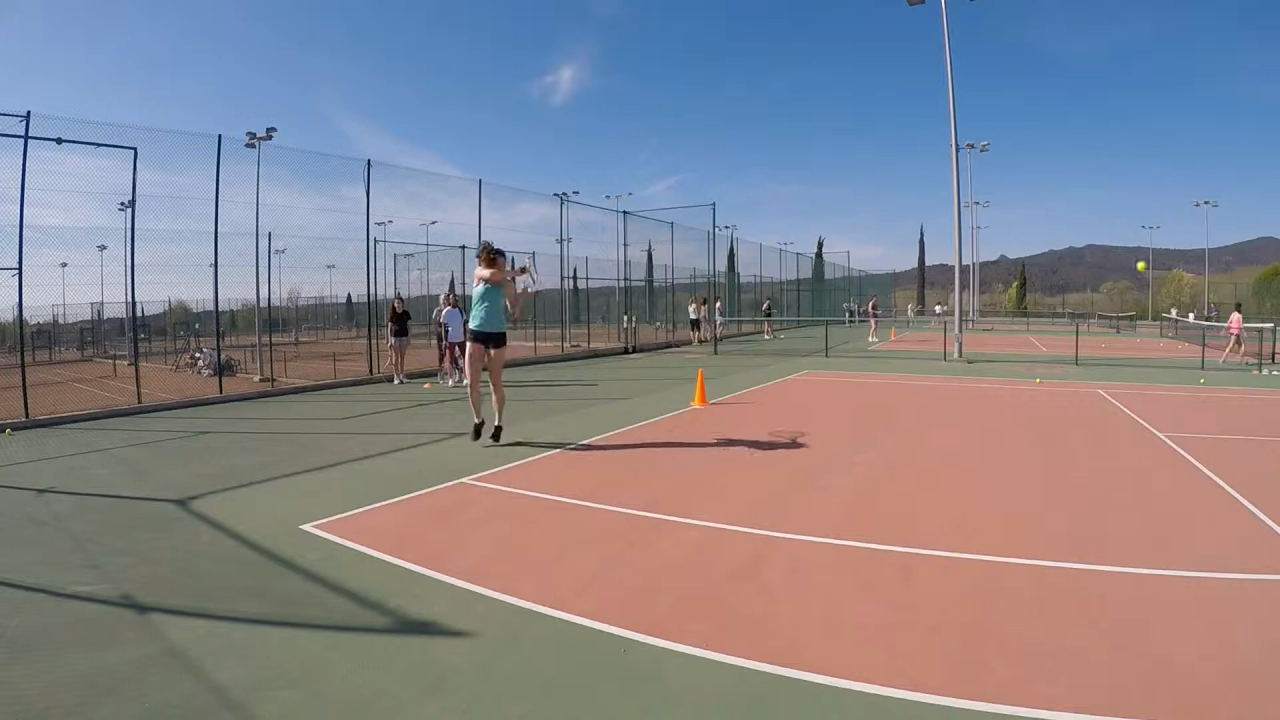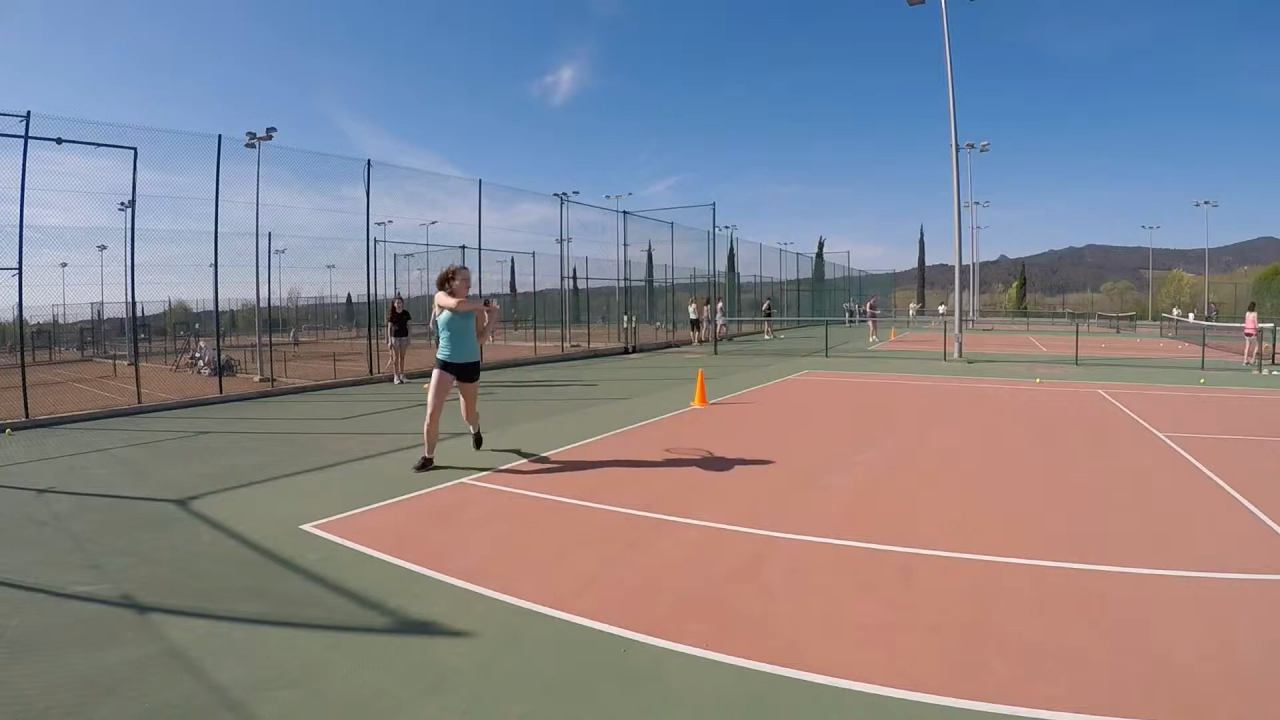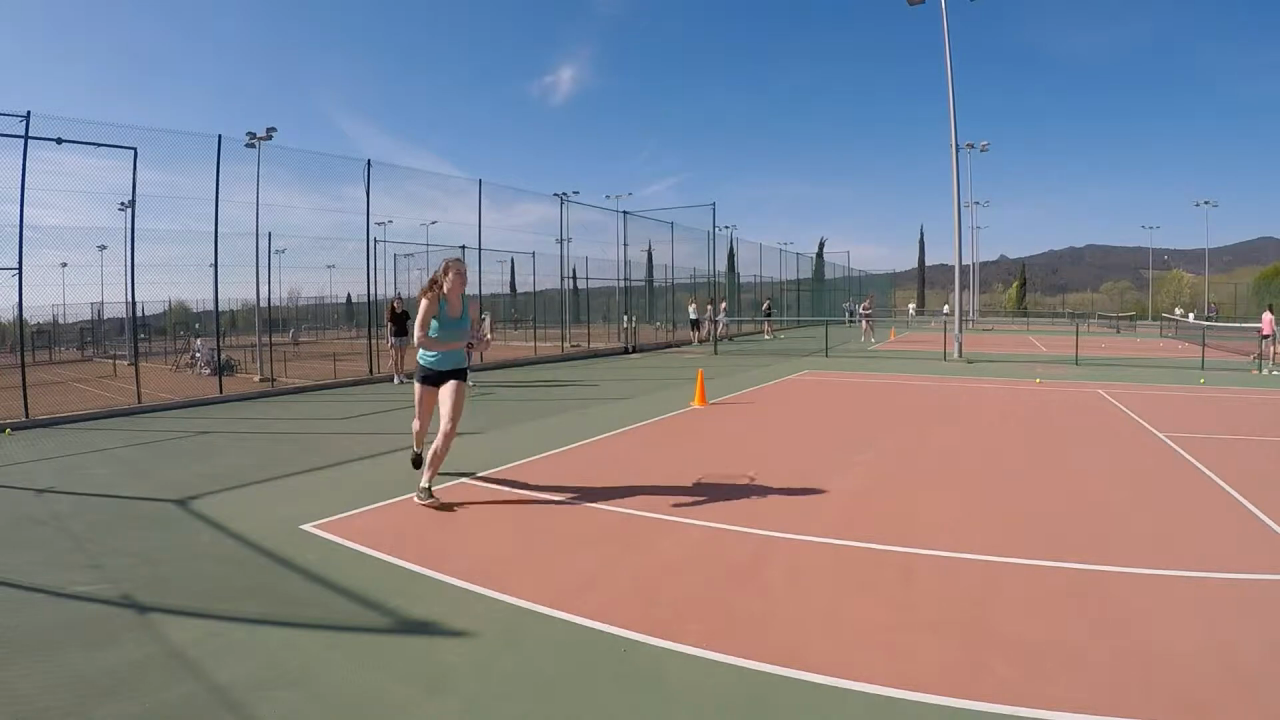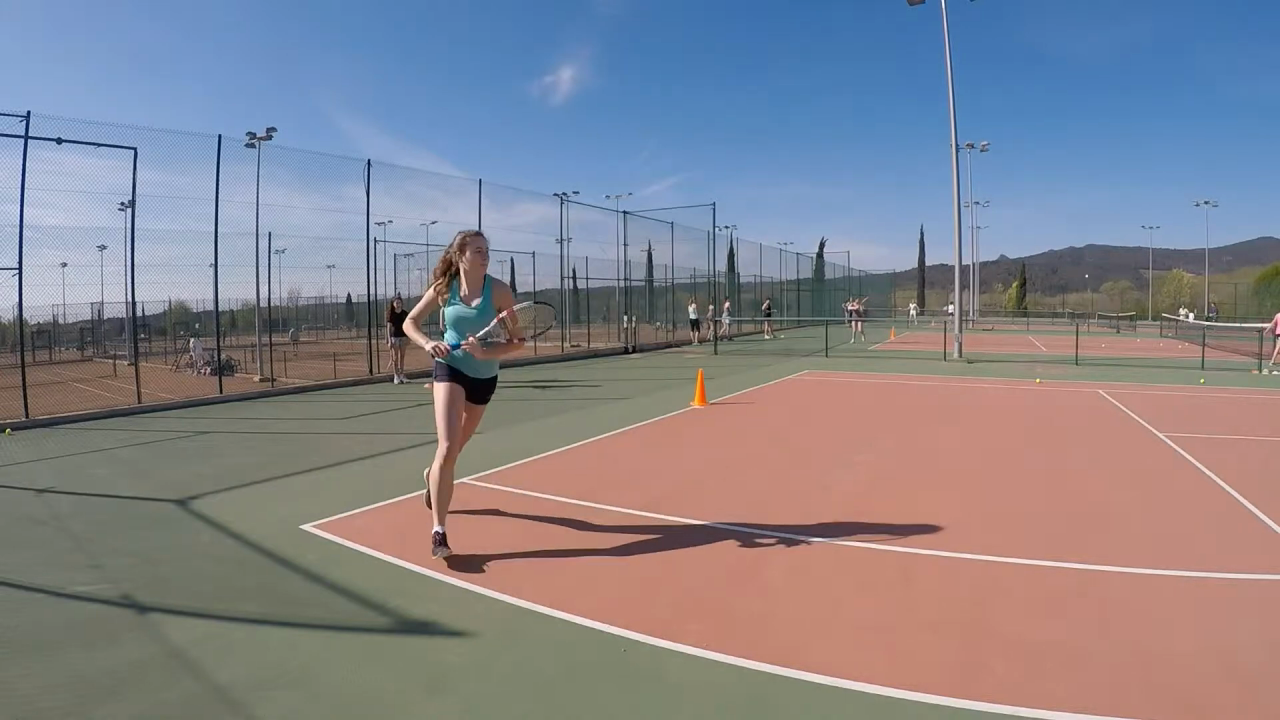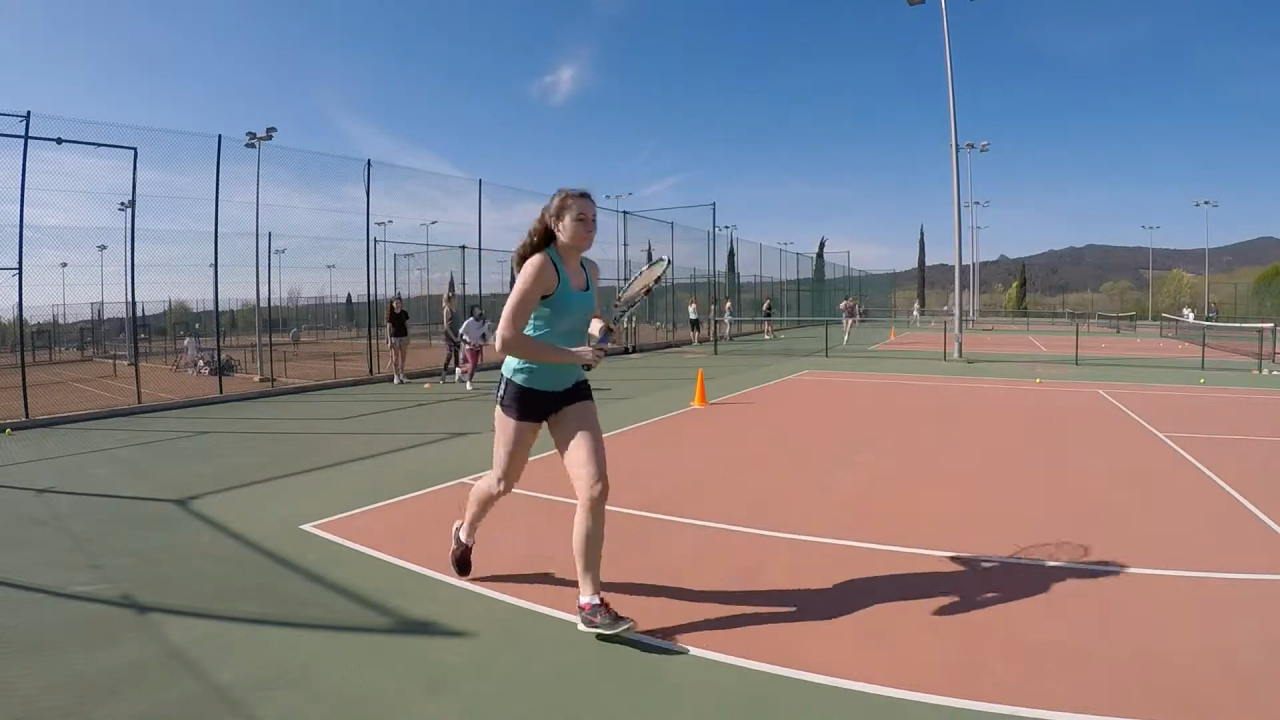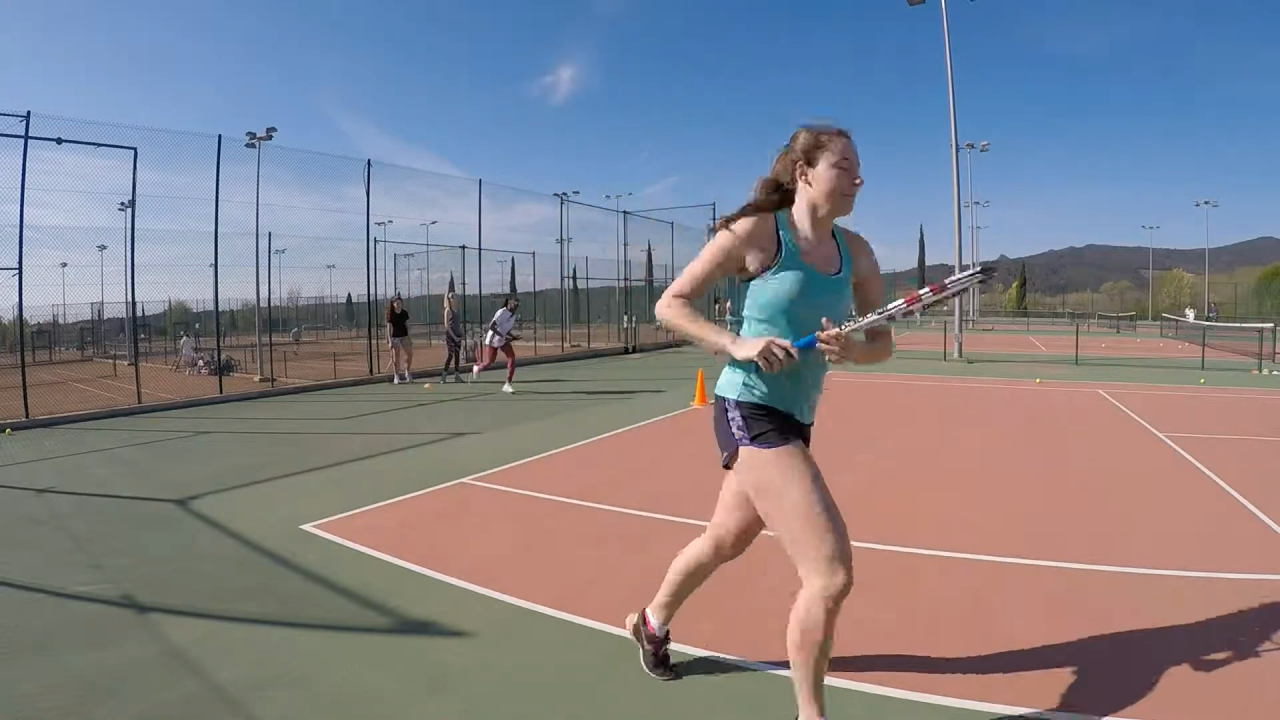
dt=0.3s
person 1, frame 1
left shoulder: (507, 285)
right shoulder: (479, 273)
left elbow: (514, 315)
right elbow: (492, 273)
left wrist: (517, 299)
right wrist: (514, 275)
left hip: (497, 335)
right hip: (476, 334)
left knee: (495, 383)
right knee: (472, 381)
right ankle: (478, 420)
person 1, frame 2
left shoulder: (474, 307)
right shoulder: (441, 297)
left elbow: (481, 339)
right elbow: (457, 304)
left wrist: (489, 320)
right wrist: (484, 305)
left hip: (470, 364)
right hip: (445, 363)
left knee: (468, 413)
right knee: (432, 412)
left ankle: (475, 428)
right ankle: (428, 455)
person 1, frame 3
left shoulder: (471, 303)
right shoulder: (430, 301)
right elbow: (420, 340)
left wrist: (480, 343)
right wrist: (459, 342)
left hip: (456, 372)
right hip: (429, 369)
left knee: (448, 429)
right knee: (421, 424)
left ankle: (424, 486)
right ankle: (418, 448)
person 1, frame 4
left shoulder: (500, 290)
right shoulder: (443, 287)
left elbow: (520, 342)
right elbow: (409, 322)
left wrist: (489, 352)
right wrist: (428, 343)
left hip: (483, 377)
right hip: (450, 370)
left knee: (458, 444)
right knee: (448, 447)
left ankle: (433, 477)
right ankle: (438, 531)
person 1, frame 5
left shoulder: (590, 269)
right shoulder: (537, 265)
right elbow: (505, 340)
left wrist: (599, 328)
right wrist: (573, 354)
left hip: (570, 389)
right hip: (524, 388)
left knee: (595, 489)
right knee: (502, 482)
left ankle: (590, 603)
right ankle: (465, 534)
person 1, frame 6
left shoulder: (858, 249)
right shoulder: (754, 231)
left elbow: (877, 345)
right elbow: (669, 304)
left wrist: (847, 344)
right wrist: (738, 345)
left hip: (786, 415)
right hip: (748, 413)
left knee: (726, 539)
right knee: (832, 572)
left ankle: (652, 623)
